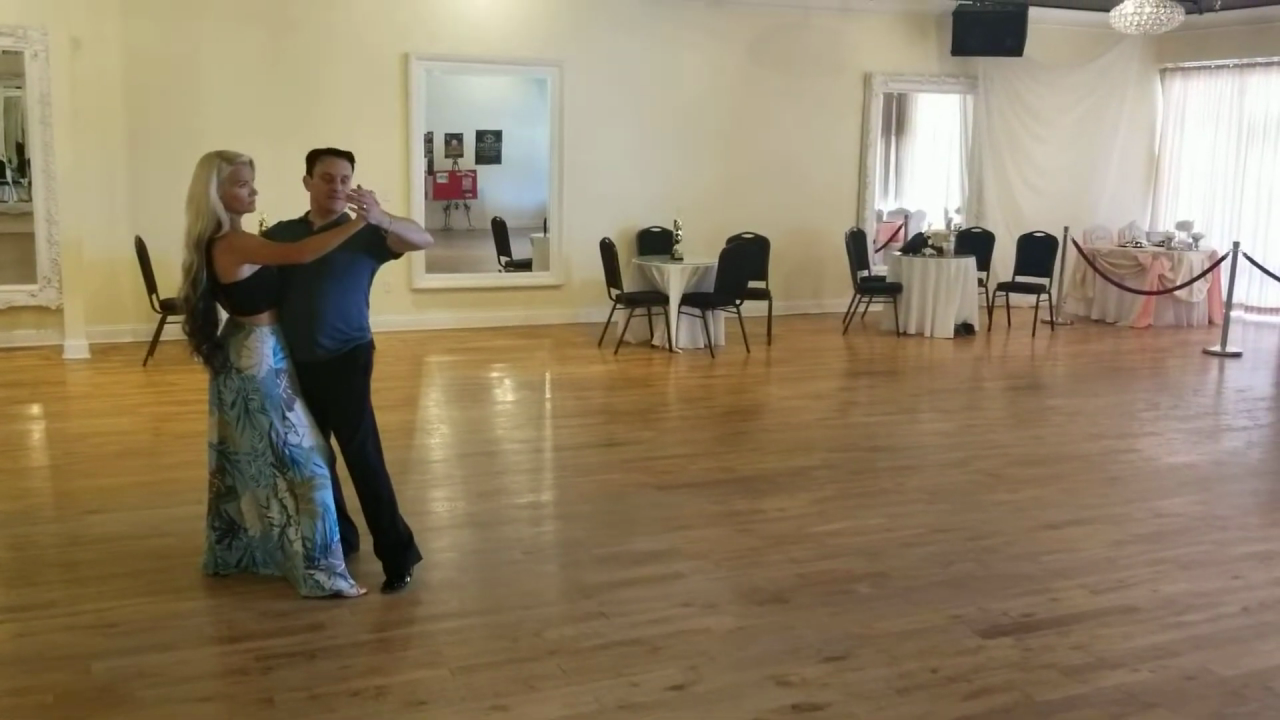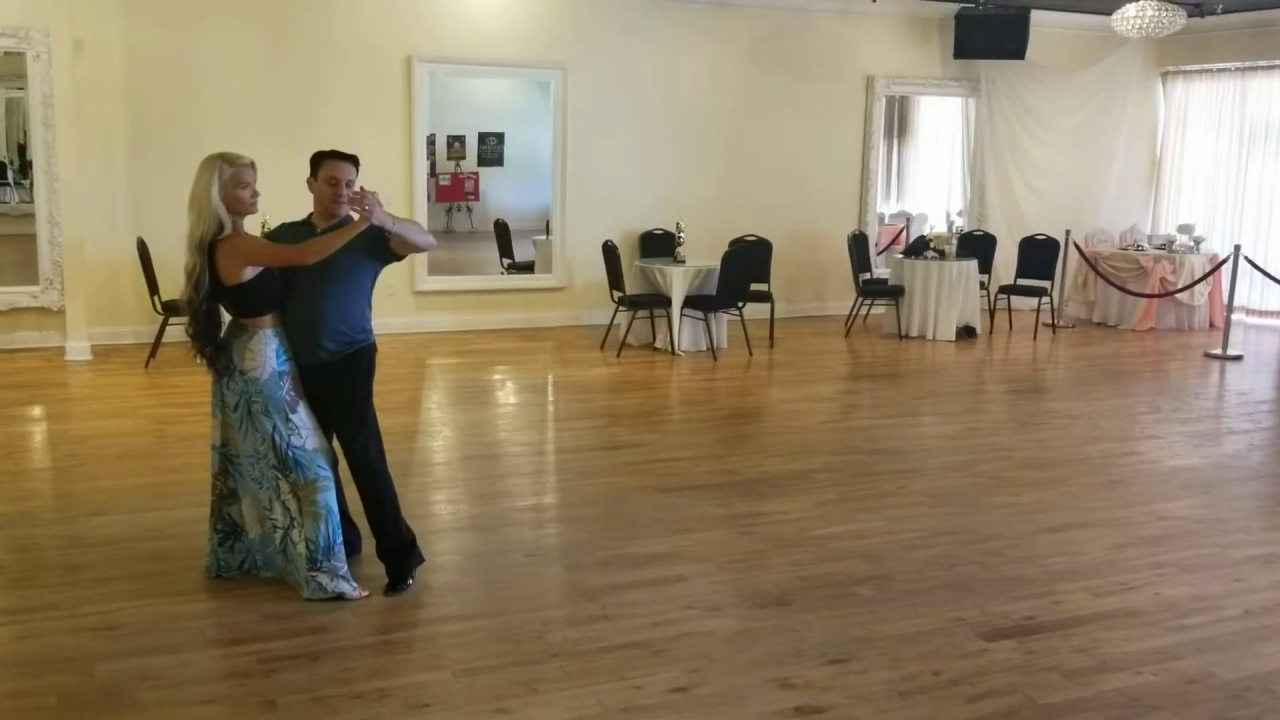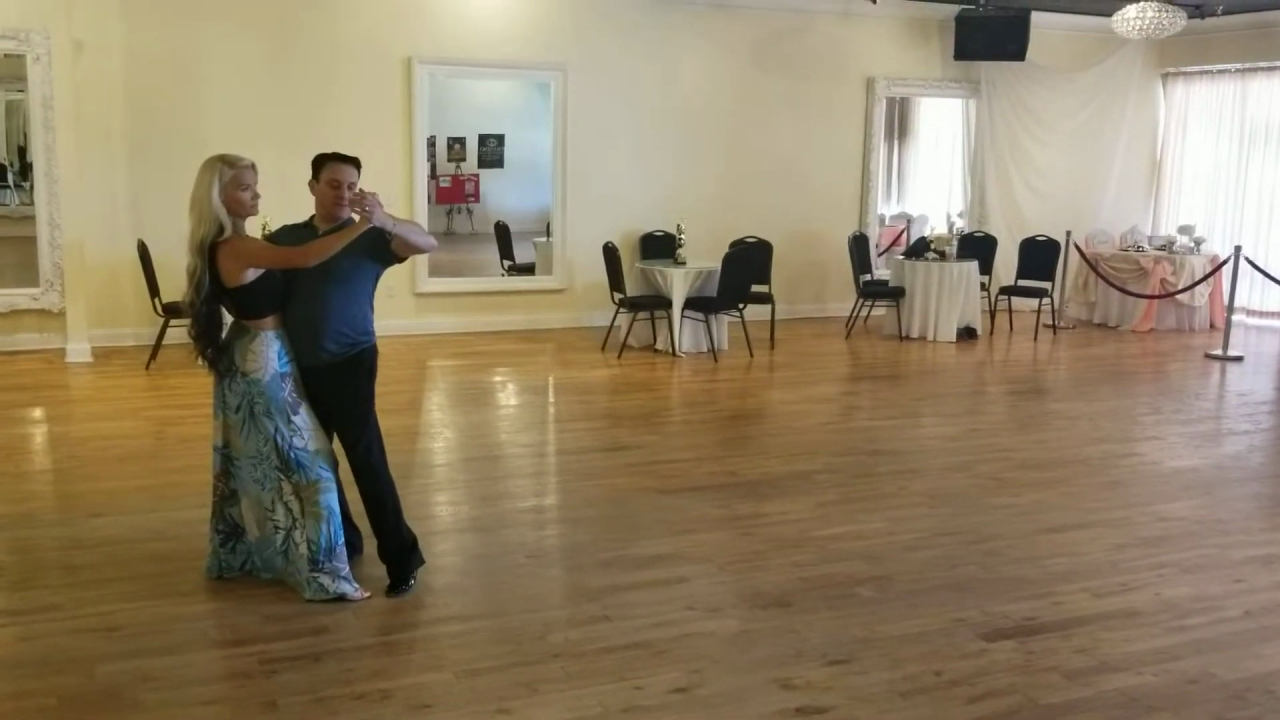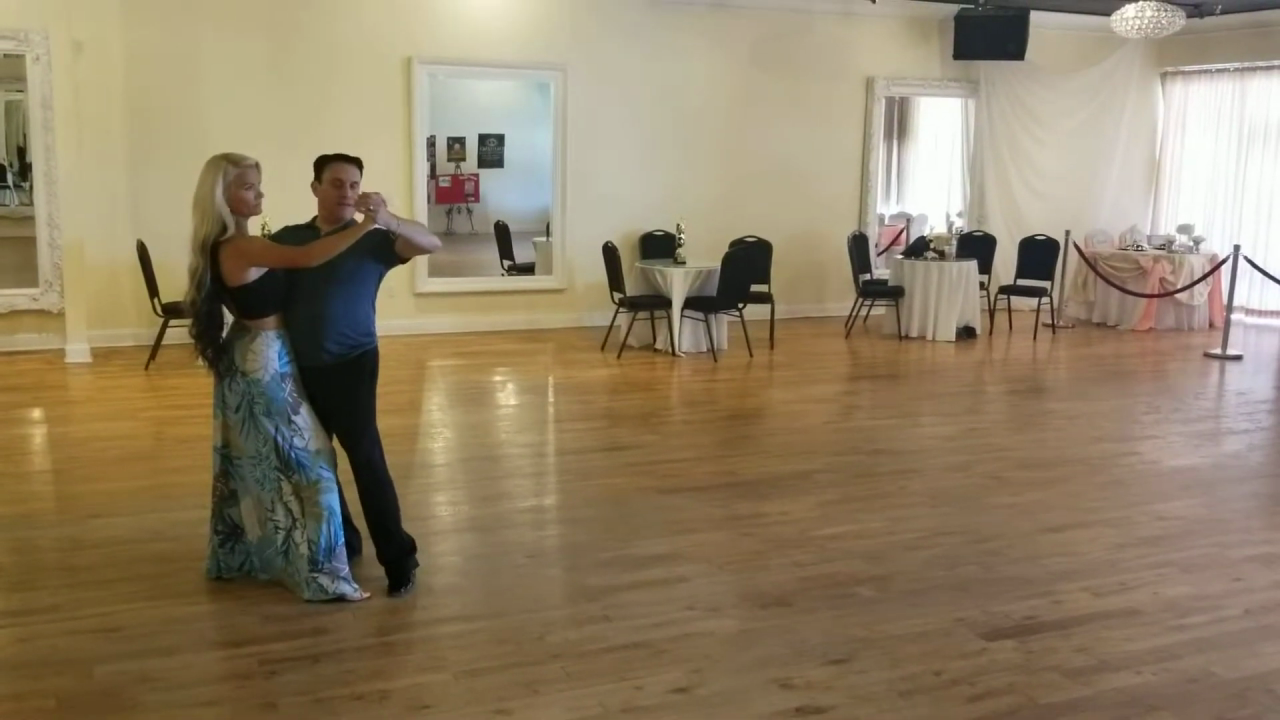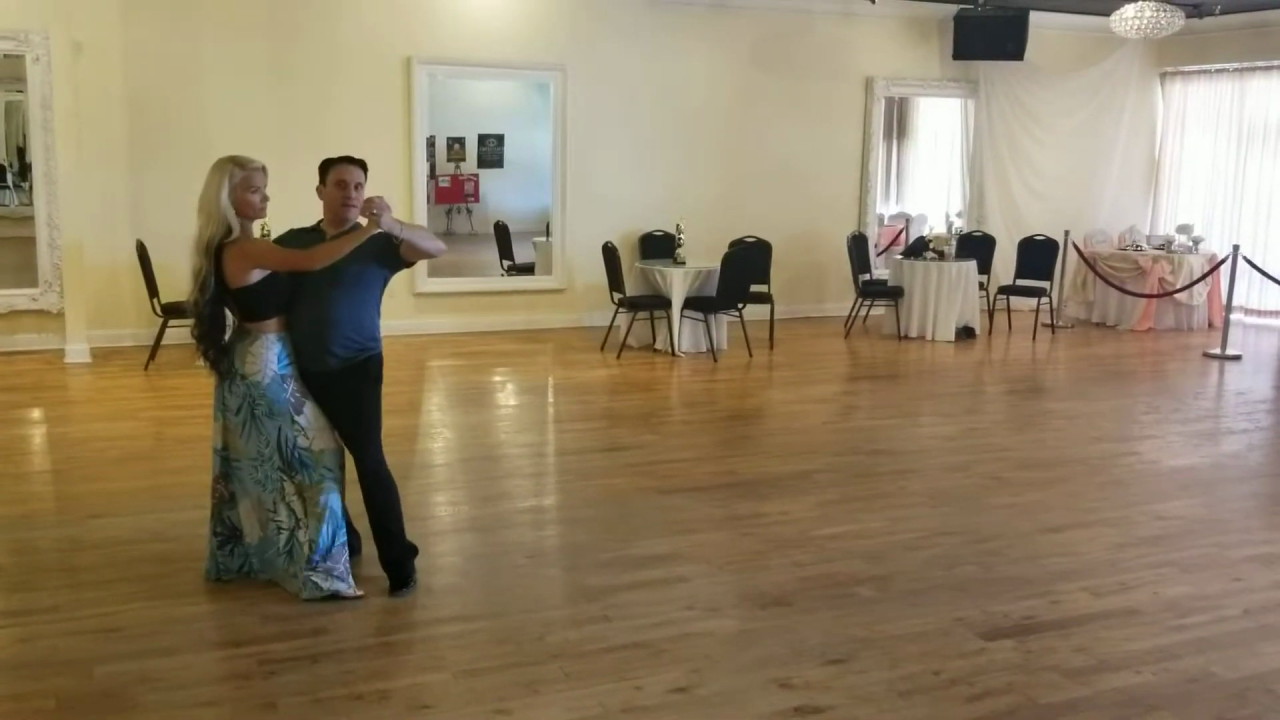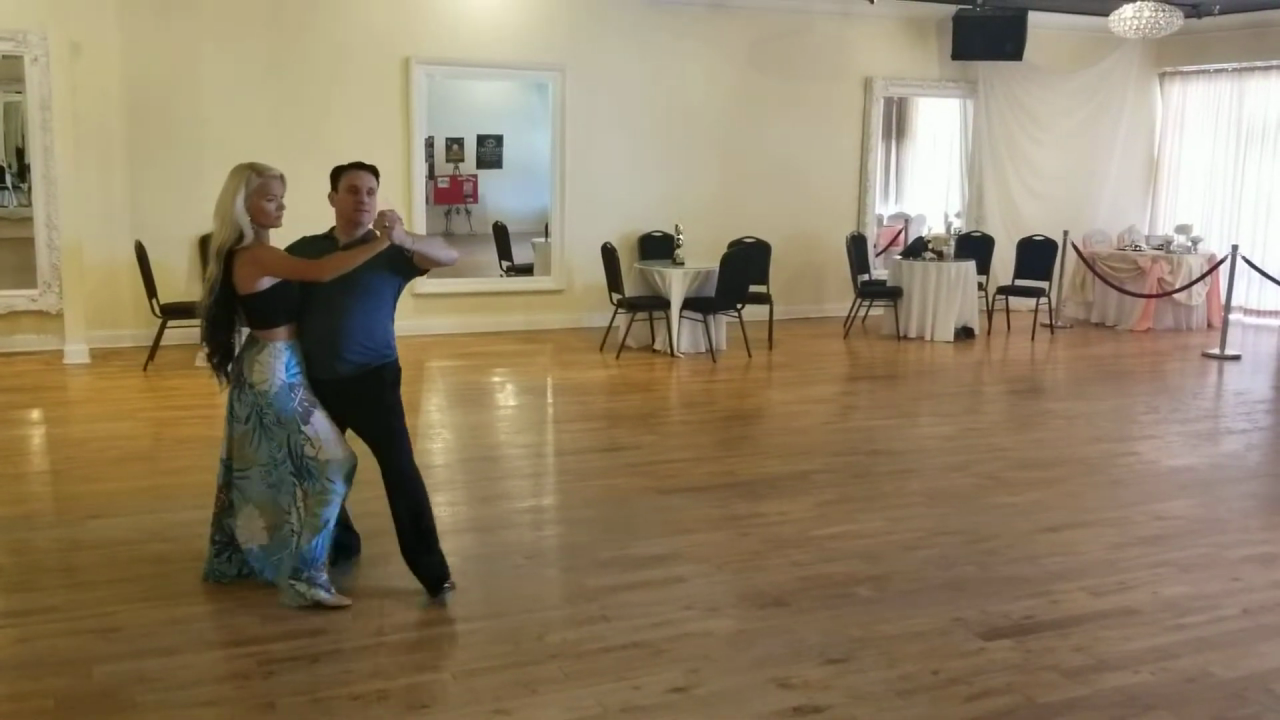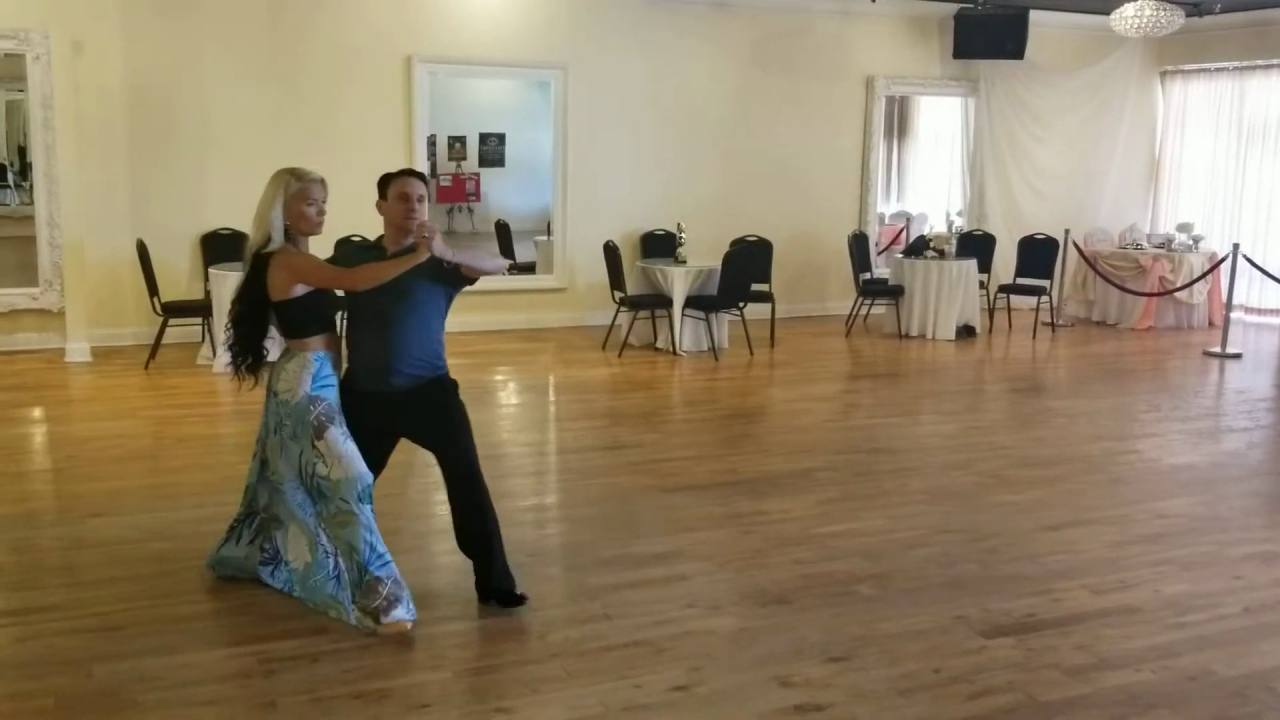
dt=0.3s
person 1, frame 1
left shoulder: (220, 243)
right shoulder: (234, 244)
right elbow: (299, 254)
right wrist: (359, 222)
left hip: (242, 355)
right hip: (258, 358)
left knee: (248, 461)
right knee: (299, 461)
left ankle: (234, 553)
right ankle: (317, 570)
person 1, frame 2
left shoulder: (222, 244)
right shoulder: (237, 246)
right elbow: (302, 256)
right wrist: (362, 223)
left hip: (246, 358)
right hip: (261, 361)
left knee: (250, 464)
right knee: (304, 464)
left ankle: (236, 555)
right ankle: (320, 573)
person 1, frame 3
left shoulder: (222, 247)
right shoulder: (238, 248)
right elbow: (304, 258)
right wrist: (361, 225)
left hip: (245, 359)
right hip: (264, 362)
left knee: (251, 464)
right knee: (307, 464)
left ankle: (237, 556)
right ankle: (322, 572)
person 1, frame 4
left shoulder: (225, 246)
right shoulder: (241, 247)
right elbow: (308, 258)
right wrist: (365, 225)
left hip: (246, 358)
right hip: (264, 362)
left knee: (251, 464)
right knee: (307, 464)
left ankle: (238, 557)
right ankle: (320, 573)
person 1, frame 5
left shoulder: (229, 248)
right shoulder: (246, 249)
right elbow: (311, 261)
right wrist: (369, 230)
left hip: (247, 362)
right hip: (265, 365)
left knee: (252, 466)
right knee: (319, 458)
left ankle: (237, 557)
right ankle: (320, 569)
person 1, frame 6
left shoulder: (246, 255)
right shoulder: (257, 256)
right elbow: (321, 272)
right wrist: (381, 243)
left hip: (261, 369)
right hip: (275, 372)
left knee: (255, 473)
right knee: (328, 466)
left ankle: (236, 559)
right ankle: (305, 578)
person 1, frame 7
left shoulder: (290, 261)
right shoulder: (289, 261)
right elbow: (355, 282)
right wrist: (418, 255)
left hip: (303, 381)
right hip: (308, 385)
left knee: (286, 484)
right knee: (349, 485)
left ankle: (245, 558)
right ankle: (376, 603)
person 2, frame 1
left shoulder: (363, 234)
right shoulder: (280, 234)
left elbow: (423, 239)
left wrist: (380, 218)
left hip: (345, 361)
right hip: (295, 364)
left knee: (364, 459)
left ankle: (398, 554)
right ankle: (338, 538)
person 2, frame 2
left shoulder: (367, 237)
right shoulder: (283, 235)
left elbow: (426, 242)
left wrist: (383, 219)
left hip: (348, 364)
right hip: (297, 367)
left knee: (366, 460)
left ankle: (401, 557)
right ankle: (338, 540)
person 2, frame 3
left shoulder: (368, 239)
right shoulder: (284, 238)
left elbow: (427, 243)
left wrist: (383, 219)
left hip: (349, 365)
right hip: (299, 368)
left knee: (367, 459)
left ankle: (402, 557)
right ankle: (340, 541)
person 2, frame 4
left shoulder: (371, 241)
right shoulder: (287, 239)
left elbow: (430, 243)
left wrist: (387, 219)
left hip: (351, 366)
right hip: (299, 370)
left knee: (366, 460)
left ankle: (398, 558)
right ankle: (339, 542)
person 2, frame 5
left shoulder: (377, 245)
right shoulder: (291, 242)
left elbow: (436, 248)
left wrist: (391, 225)
left hip: (356, 371)
right hip: (302, 374)
left knee: (370, 462)
left ankle: (399, 561)
person 2, frame 6
left shoulder: (390, 253)
right shoulder: (304, 250)
left elbow: (448, 256)
left wrist: (404, 238)
left hip: (372, 378)
right hip: (315, 381)
left knee: (399, 467)
left ankle: (431, 568)
right ankle: (339, 544)
person 2, frame 7
left shoulder: (441, 262)
right shoulder: (352, 258)
left elbow: (496, 265)
left wrist: (445, 252)
left hip: (428, 389)
right hip: (365, 392)
left knee: (465, 474)
left ankle: (494, 579)
